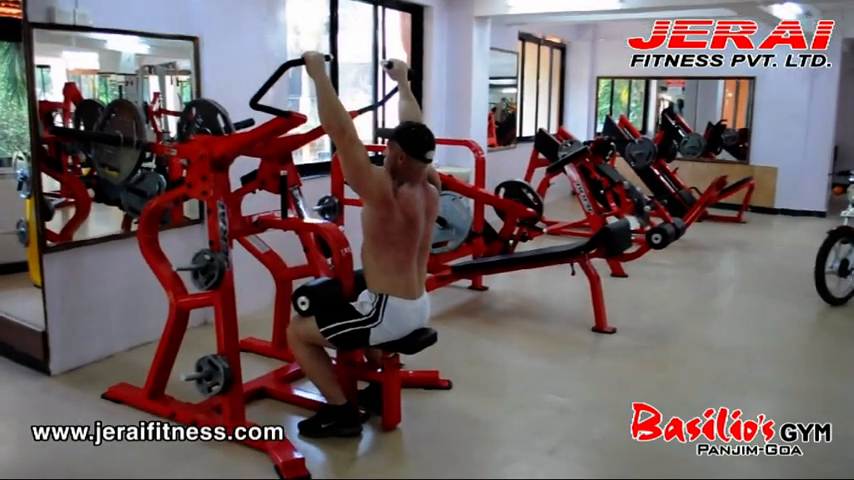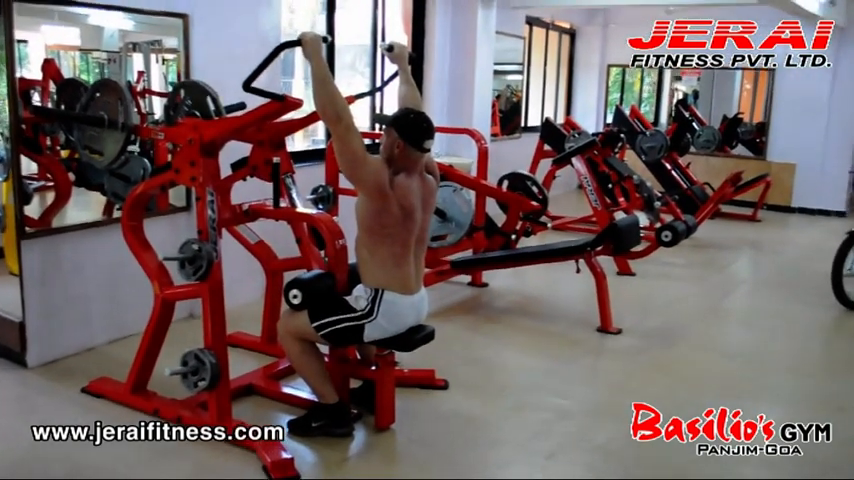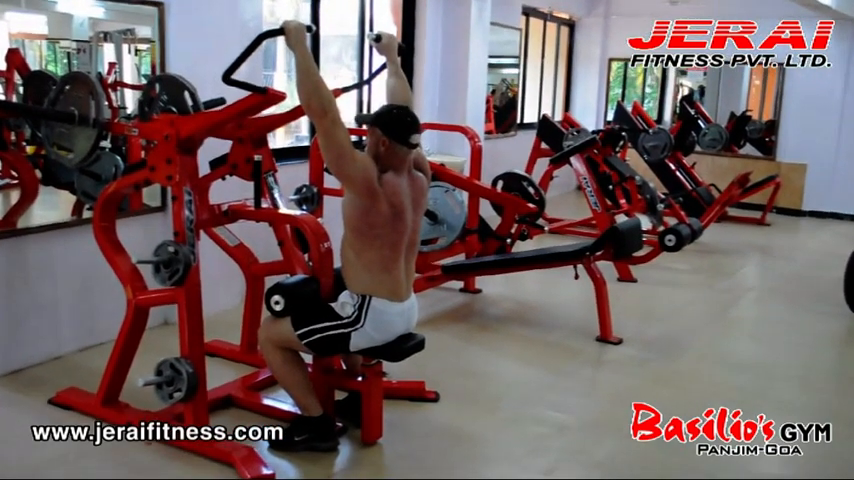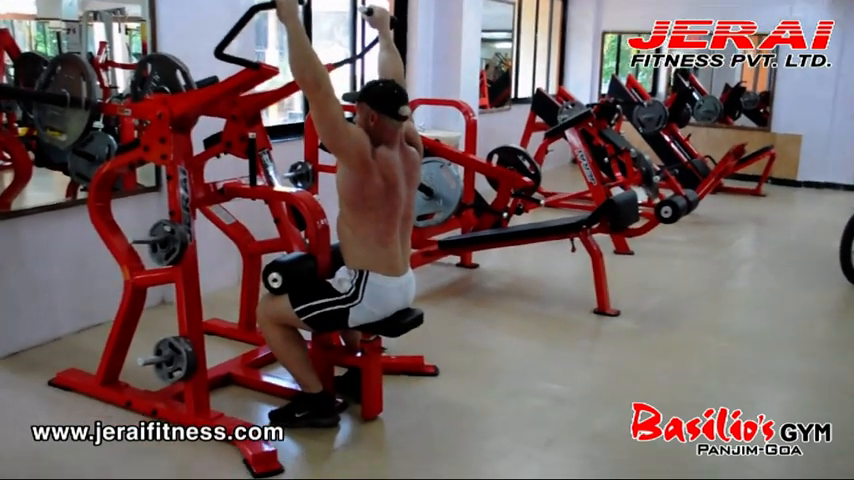
dt=0.7s
person 1, frame 1
left shoulder: (384, 193)
right shoulder: (430, 187)
left elbow: (343, 135)
right elbow: (414, 134)
left wrist: (318, 73)
right wrist: (402, 80)
left hip: (392, 313)
right hip: (419, 307)
left knee: (297, 332)
right knee: (354, 309)
left ankle: (342, 412)
right ankle: (383, 384)
person 1, frame 2
left shoulder: (381, 183)
right shoulder: (428, 178)
left elbow: (338, 121)
right elbow: (413, 120)
left wrist: (315, 55)
right wrist: (403, 66)
left hip: (388, 309)
right hip: (416, 304)
left knee: (288, 326)
right knee: (345, 303)
left ankle: (333, 411)
right ankle: (377, 384)
person 1, frame 3
left shoulder: (369, 182)
right shoulder: (419, 176)
left elbow: (323, 115)
right elbow: (402, 115)
left wrist: (299, 45)
right wrist: (391, 57)
left hip: (376, 317)
right hip: (405, 311)
left knee: (269, 334)
right knee: (331, 311)
left ankle: (317, 425)
right ankle: (363, 395)
person 1, frame 4
left shoulder: (362, 155)
right shoulder: (410, 149)
left elbow: (317, 88)
right elbow: (394, 90)
left hip: (373, 292)
right hip: (403, 285)
left knee: (268, 312)
right knee: (333, 285)
left ankle: (317, 401)
right ankle: (362, 373)
